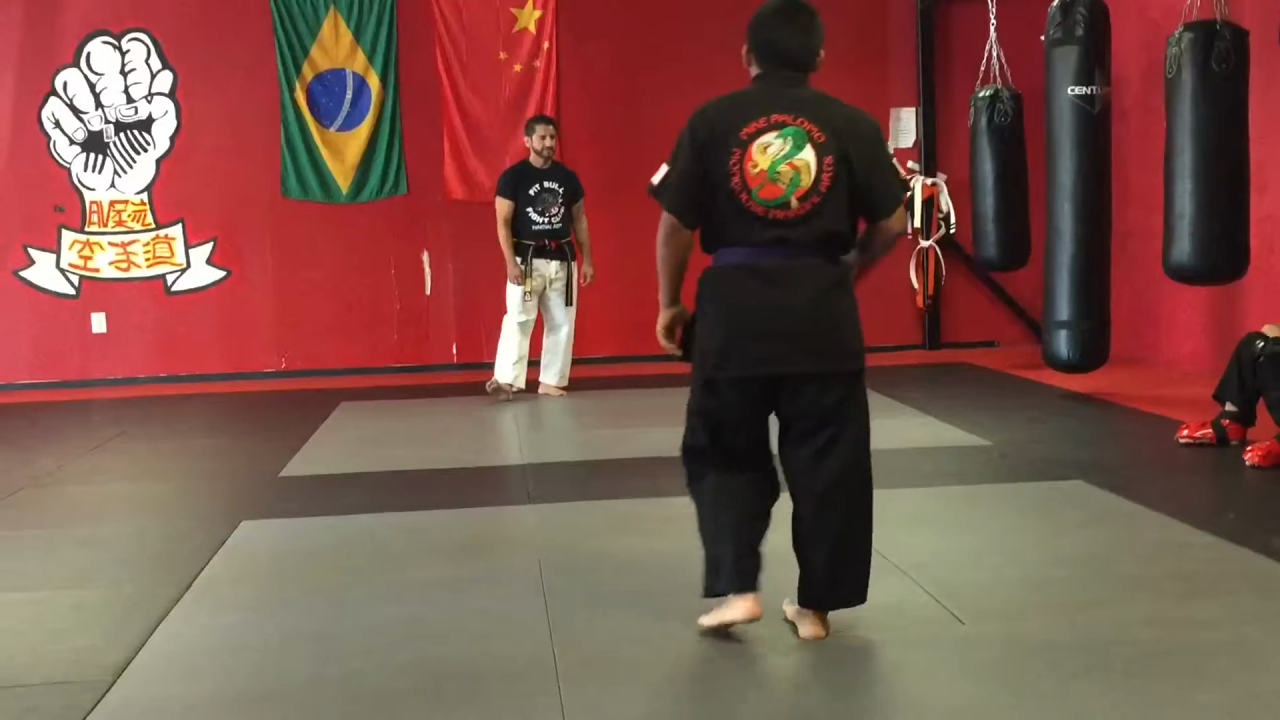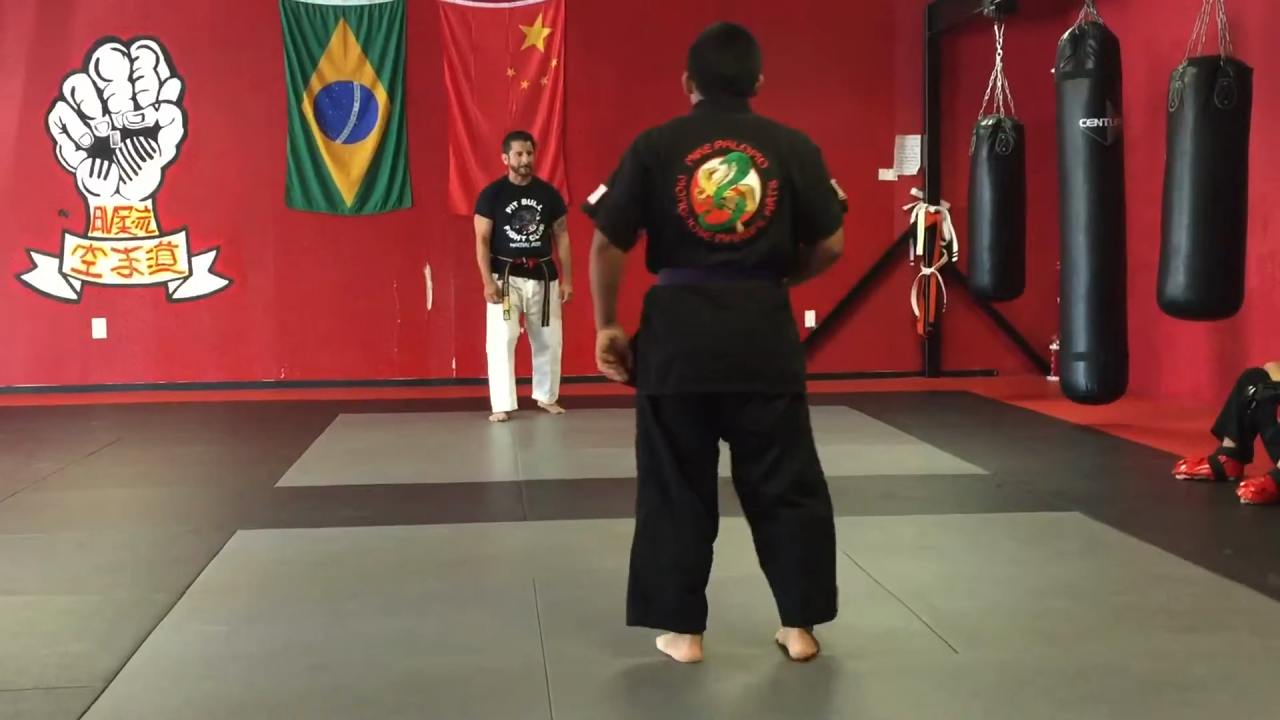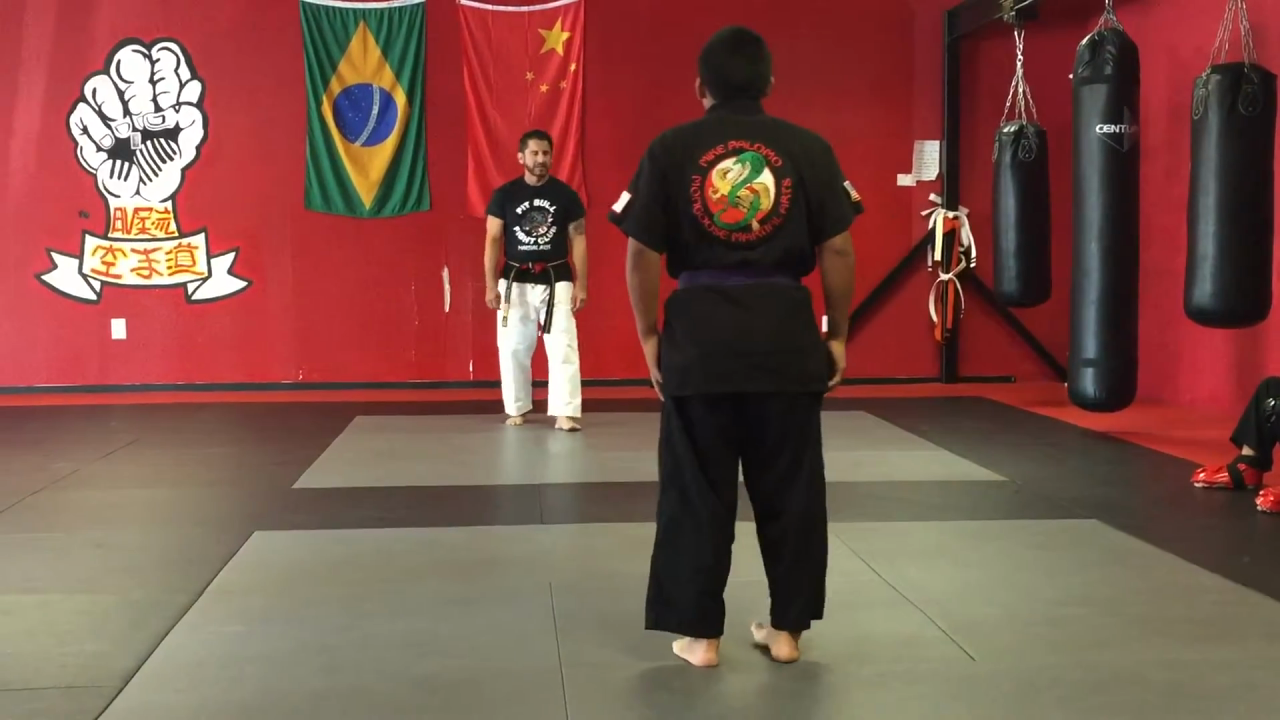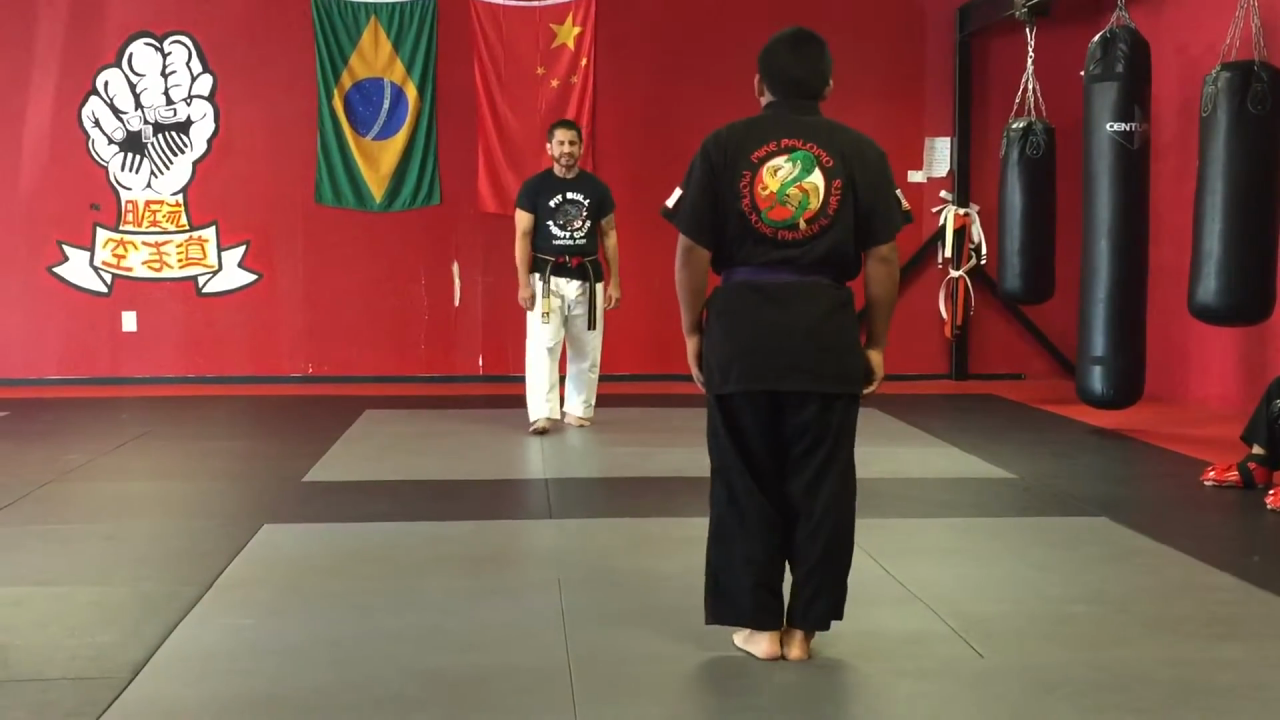
dt=1s
person 1, frame 1
left shoulder: (711, 121)
right shoulder: (852, 124)
left elbow: (675, 224)
right elbow: (891, 224)
left wrist: (669, 303)
left hip: (734, 305)
right hip: (821, 308)
left knee: (723, 455)
right knee: (829, 462)
left ankle: (736, 588)
right ankle: (815, 605)
person 1, frame 2
left shoulder: (655, 146)
right shoulder: (794, 147)
left elbow: (608, 243)
right elbow: (829, 246)
left wrist: (605, 324)
left hip: (677, 329)
right hip: (763, 329)
left knee: (676, 488)
right knee: (786, 483)
left ankle: (682, 628)
right ankle: (801, 624)
person 1, frame 3
left shoulder: (671, 148)
right shoulder: (808, 148)
left elbow: (642, 254)
right elbow: (837, 250)
left wrist: (650, 333)
right wrist: (837, 334)
left hip: (700, 332)
right hip: (786, 331)
left knee: (696, 489)
right knee: (790, 487)
left ankle: (699, 632)
right ankle: (786, 627)
person 1, frame 4
left shoulder: (723, 145)
right shoulder: (860, 152)
left elbow: (691, 252)
right elbow: (882, 258)
left wrist: (693, 331)
right wrist: (876, 342)
left hip: (741, 332)
right hip: (825, 336)
left knee: (745, 484)
right knee: (822, 486)
left ankle: (758, 623)
right ankle: (803, 626)
person 2, frame 1
left shoulder: (568, 177)
right shoulder: (513, 177)
left elbow: (579, 219)
right elbow: (503, 222)
left wrist: (586, 259)
right wrist: (511, 262)
left hip: (562, 259)
right hip: (527, 258)
left knee: (561, 323)
right knee: (518, 319)
left ankle: (551, 380)
right ankle: (506, 380)
person 2, frame 2
left shoulder: (549, 194)
right shoulder: (492, 194)
left elbow: (561, 237)
right elbow: (482, 240)
left wrist: (566, 278)
right wrist: (488, 281)
left hip: (543, 276)
right hip: (505, 276)
left knee: (549, 342)
right knee: (501, 341)
left ankle: (546, 397)
right ankle: (502, 406)
person 2, frame 3
left shoulder: (566, 195)
right shoulder: (504, 195)
left elbow: (578, 241)
right elbow: (493, 240)
left wrist: (581, 284)
right wrist: (491, 285)
left hip: (557, 280)
right hip: (516, 281)
left knee: (563, 347)
right knee: (514, 349)
left ankle: (565, 413)
right ankle: (516, 409)
person 2, frame 4
left shoulder: (597, 188)
right shoulder: (534, 187)
left elbow: (609, 236)
right elbow: (523, 236)
left wrist: (614, 281)
right wrist: (524, 282)
left hip: (588, 277)
right hip: (547, 276)
left knee: (587, 350)
right knee: (542, 345)
left ankle: (578, 410)
right ankle: (542, 414)
